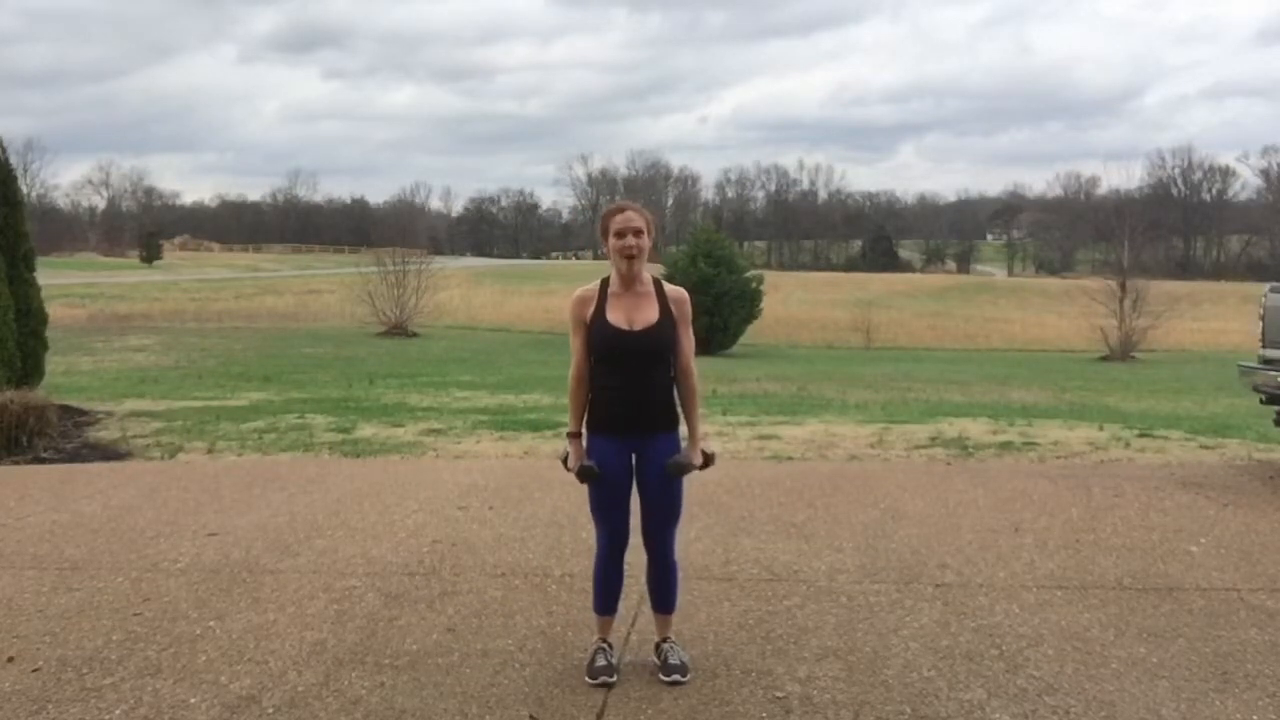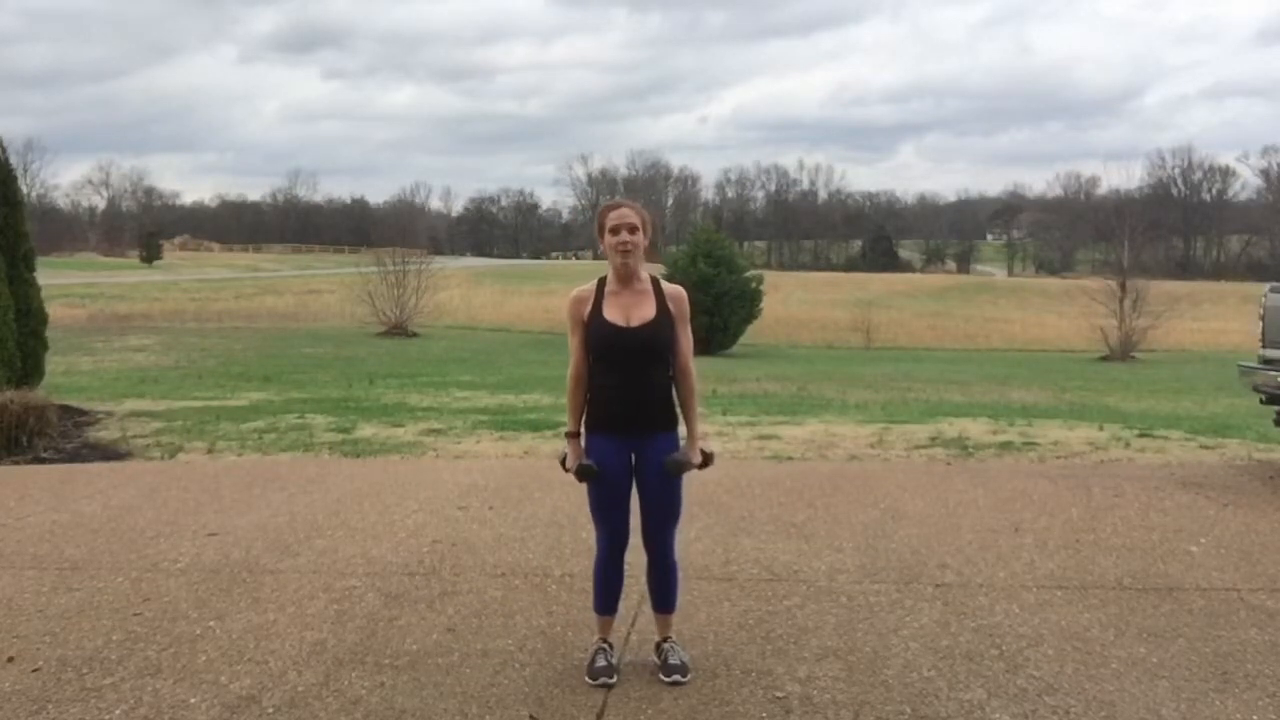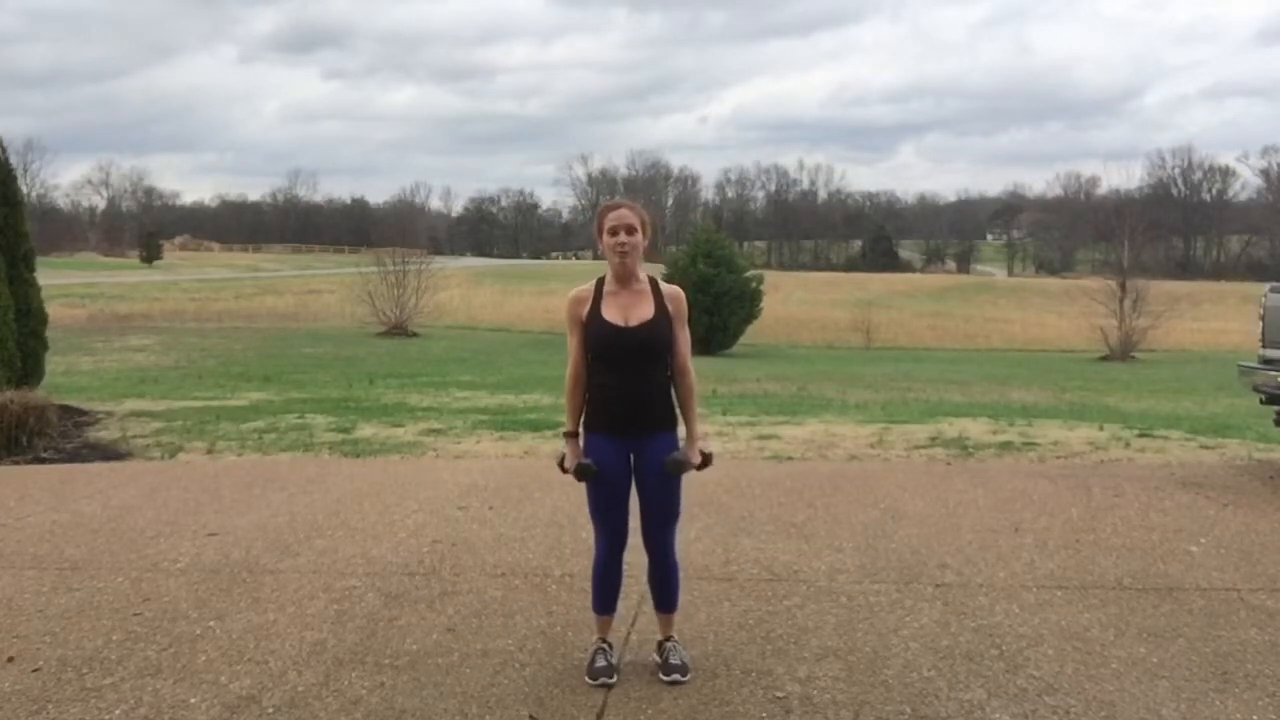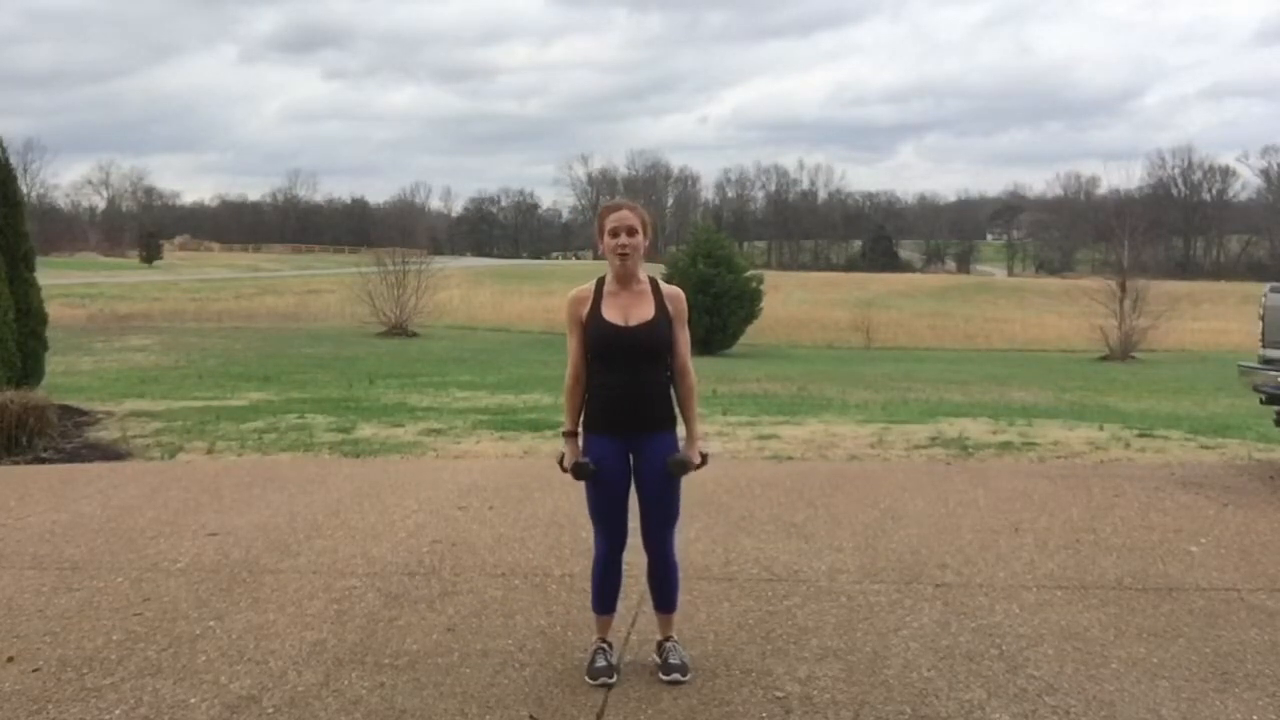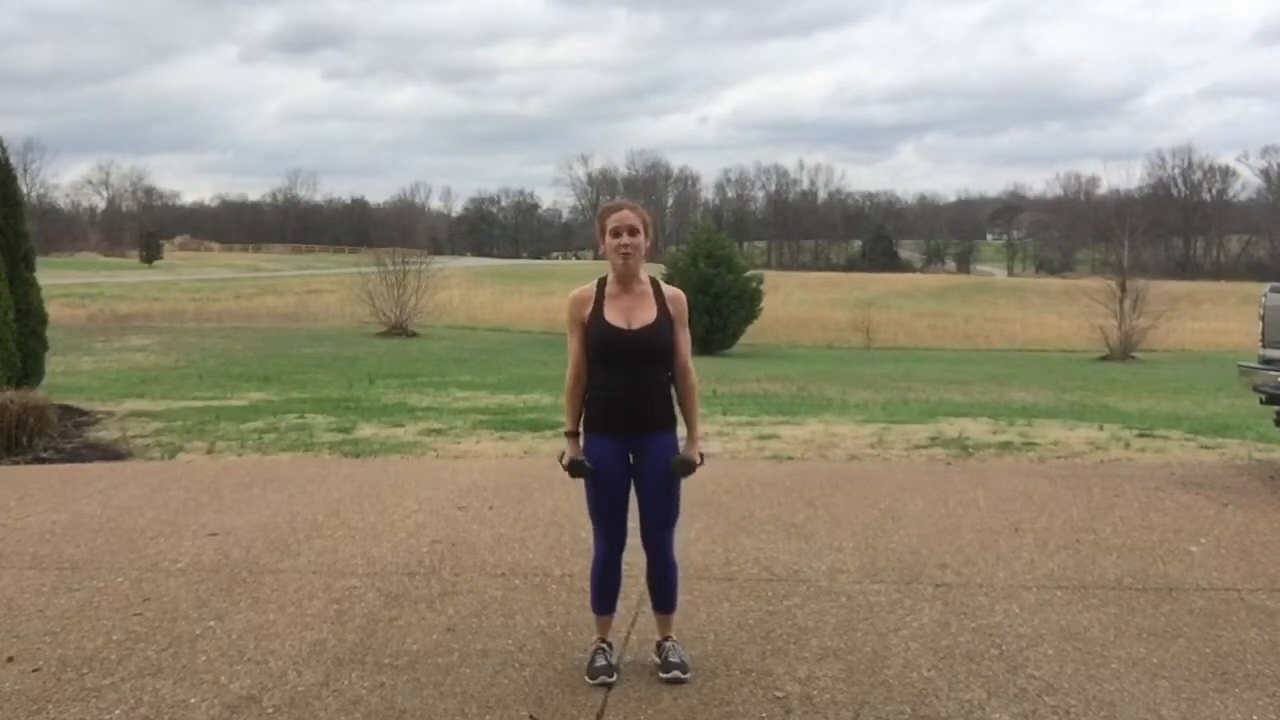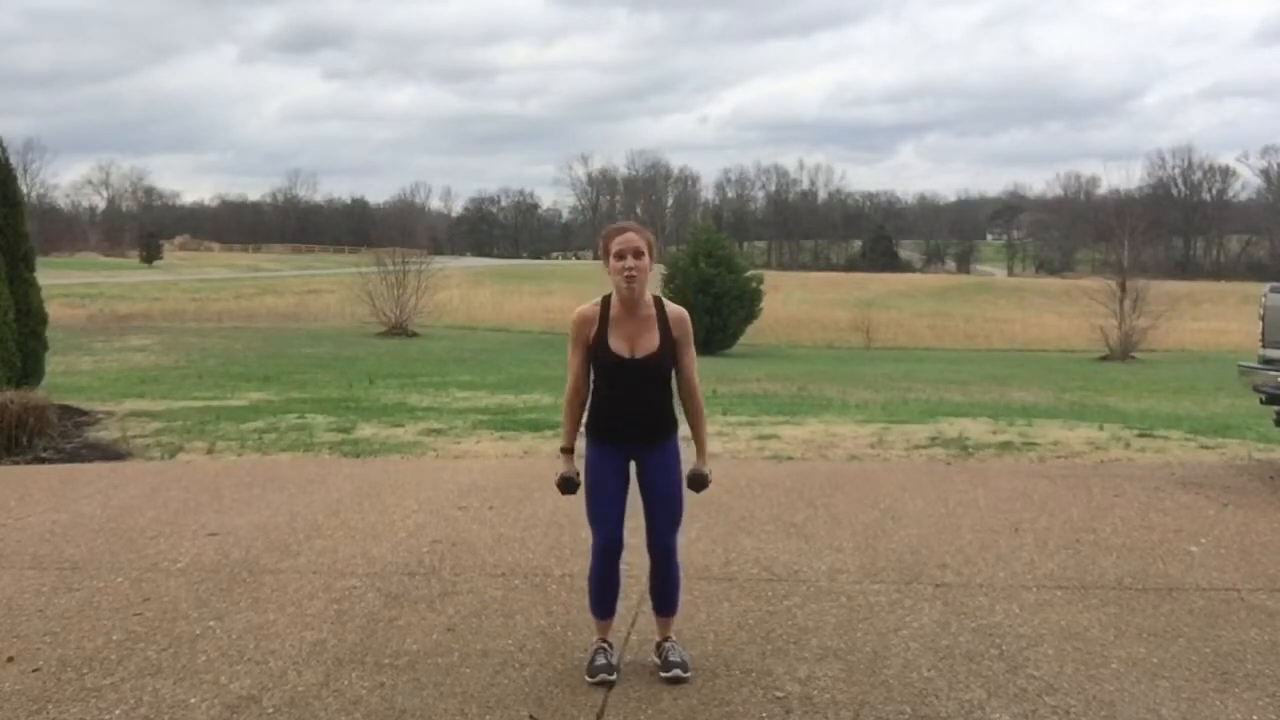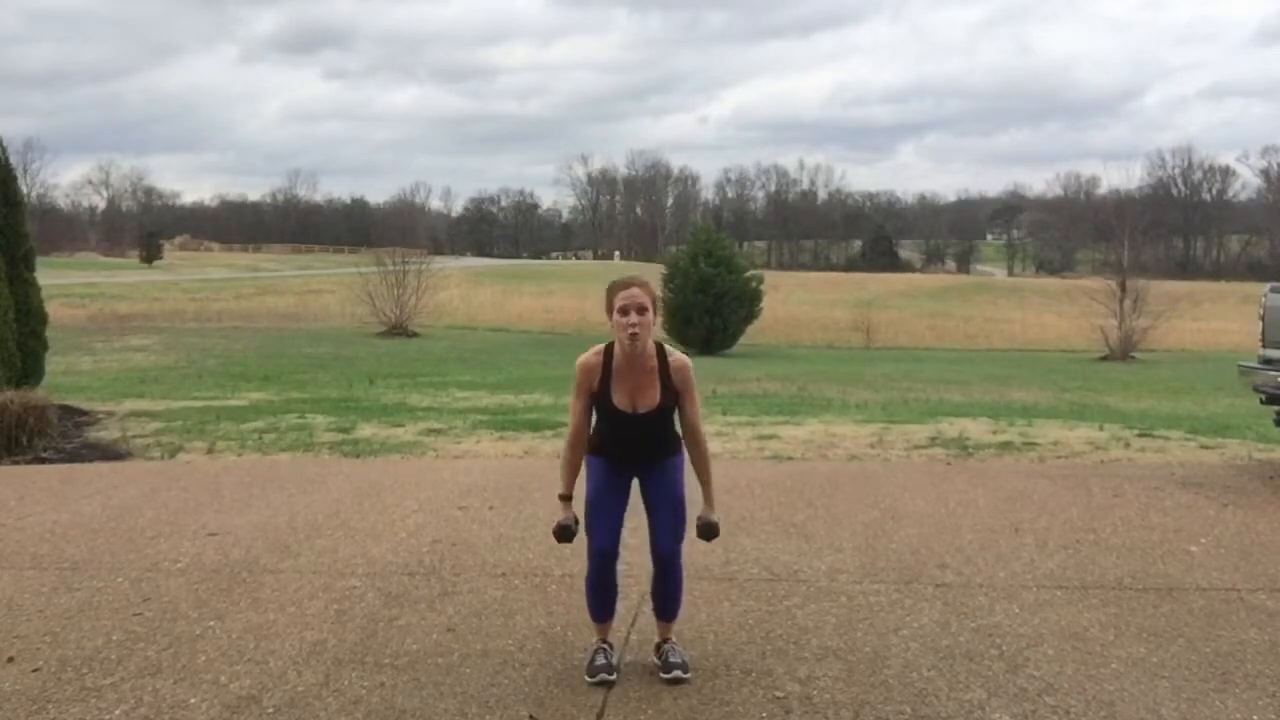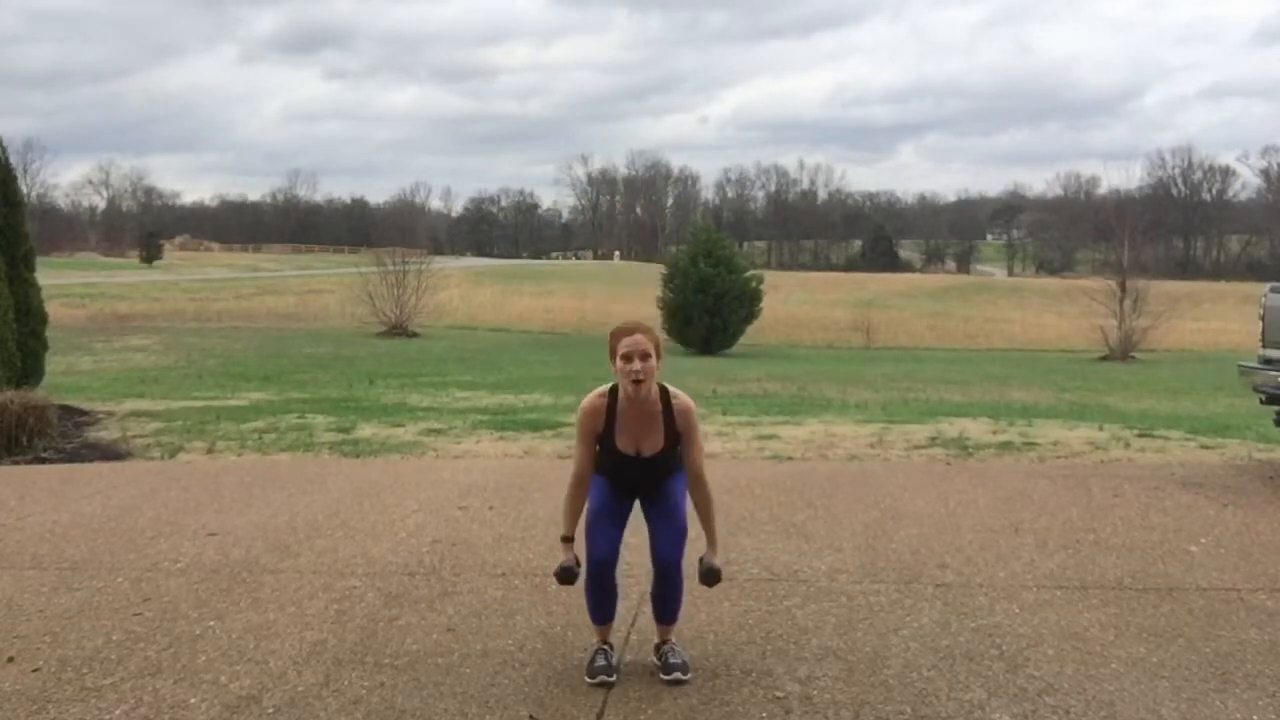
dt=0.2s
person 1, frame 1
left shoulder: (675, 299)
right shoulder: (586, 301)
left elbow: (686, 373)
right elbow: (579, 375)
left wrist: (695, 438)
right wrist: (574, 438)
left hip: (660, 436)
right hip: (606, 437)
left knee: (661, 542)
right knee: (611, 542)
left ankle: (666, 641)
right ankle: (602, 642)
person 1, frame 2
left shoulder: (673, 297)
right shoulder: (583, 300)
left elbow: (684, 371)
right elbow: (578, 374)
left wrist: (693, 437)
right wrist: (573, 438)
left hip: (659, 435)
right hip: (605, 436)
left knee: (660, 541)
right knee: (611, 541)
left ankle: (666, 641)
right ankle: (602, 643)
person 1, frame 3
left shoulder: (671, 297)
right shoulder: (582, 300)
left elbow: (683, 371)
right elbow: (576, 374)
left wrist: (693, 437)
right wrist: (571, 438)
left hip: (658, 434)
right hip: (604, 436)
left knee: (661, 541)
right knee: (610, 542)
left ankle: (668, 640)
right ankle: (602, 642)
person 1, frame 4
left shoulder: (671, 297)
right shoulder: (582, 300)
left elbow: (683, 371)
right elbow: (576, 374)
left wrist: (693, 437)
right wrist: (570, 437)
left hip: (657, 434)
right hip: (603, 436)
left knee: (660, 542)
right knee: (609, 542)
left ankle: (668, 641)
right ankle: (602, 643)
person 1, frame 5
left shoulder: (672, 298)
right shoulder: (583, 300)
left elbow: (684, 373)
right elbow: (577, 375)
left wrist: (693, 437)
right wrist: (571, 437)
left hip: (658, 435)
right hip: (603, 436)
left knee: (659, 542)
right knee: (609, 542)
left ankle: (667, 641)
right ankle: (602, 643)
person 1, frame 6
left shoulder: (675, 317)
right shoulder: (587, 318)
left elbow: (689, 389)
right elbow: (577, 391)
left wrist: (702, 452)
right wrist: (567, 452)
left hip: (659, 443)
right hip: (605, 443)
left knee: (663, 543)
right knee: (606, 544)
left ankle: (666, 641)
right ankle: (602, 643)
person 1, frame 7
left shoulder: (678, 365)
right shoulder: (590, 365)
left elbow: (693, 435)
right elbow: (577, 436)
left wrist: (708, 500)
right wrist: (565, 499)
left hip: (661, 459)
right hip: (609, 460)
left knee: (667, 551)
right knee: (601, 551)
left ankle: (666, 641)
right ankle: (602, 644)
person 1, frame 8
left shoulder: (680, 407)
right shoulder: (595, 407)
left elbow: (697, 479)
right elbow: (580, 479)
left wrist: (712, 545)
right wrist: (567, 542)
left hip: (663, 481)
right hip: (612, 482)
left knee: (669, 559)
right knee: (600, 559)
left ankle: (665, 643)
right ankle: (603, 644)
